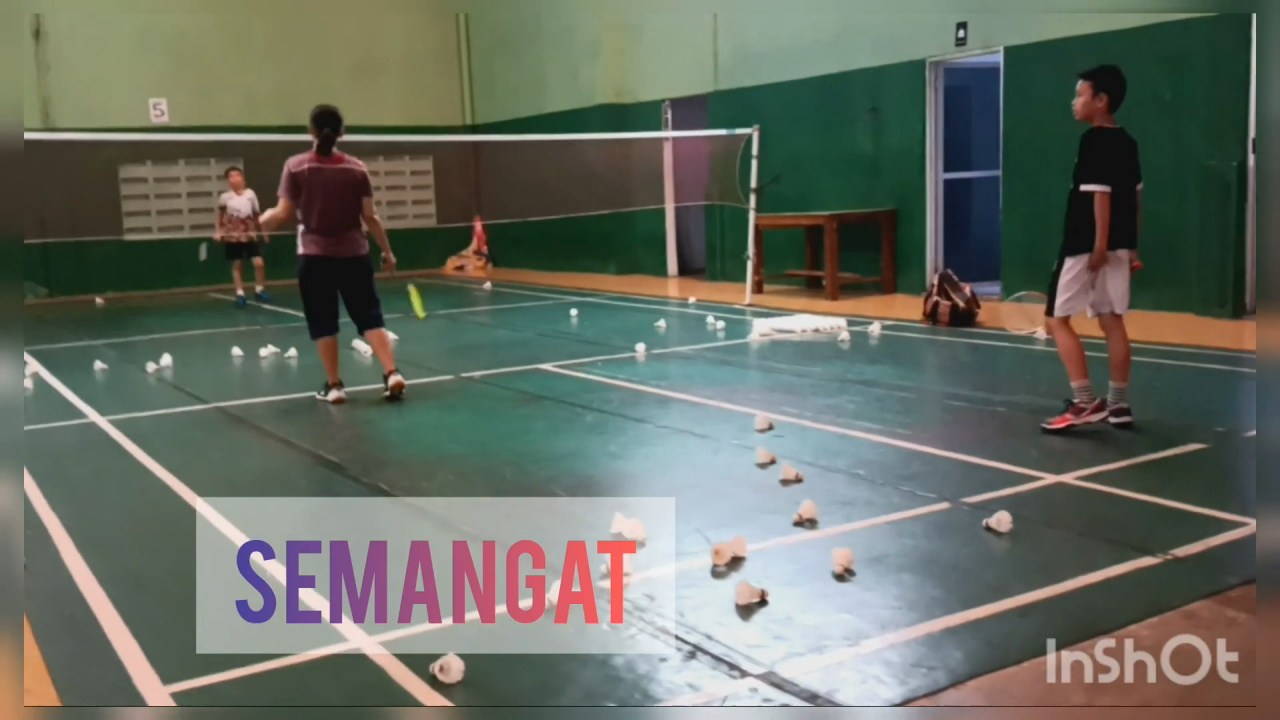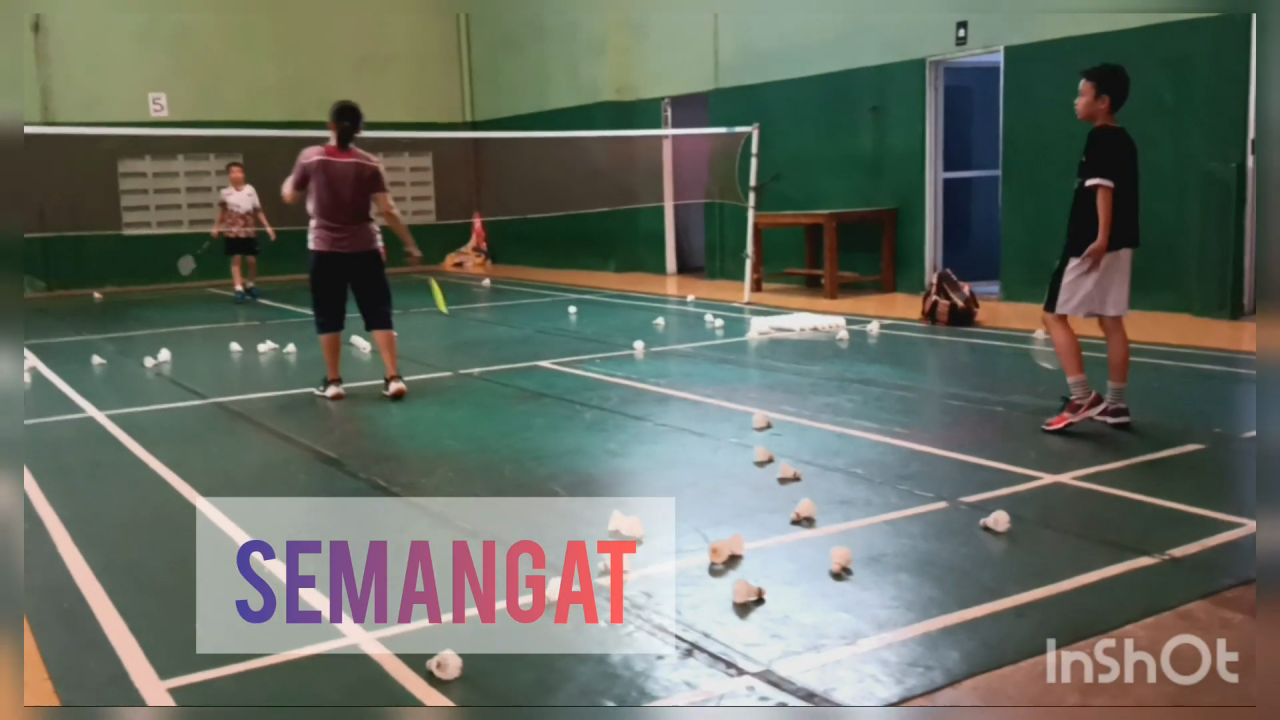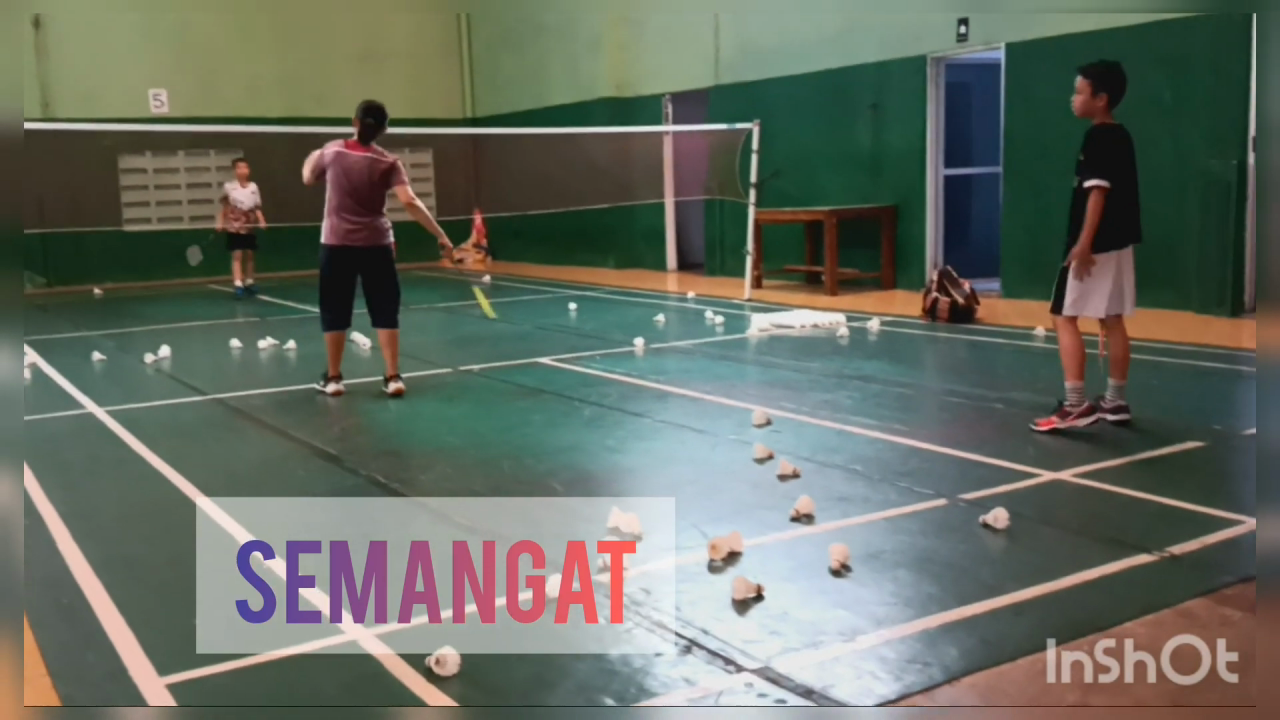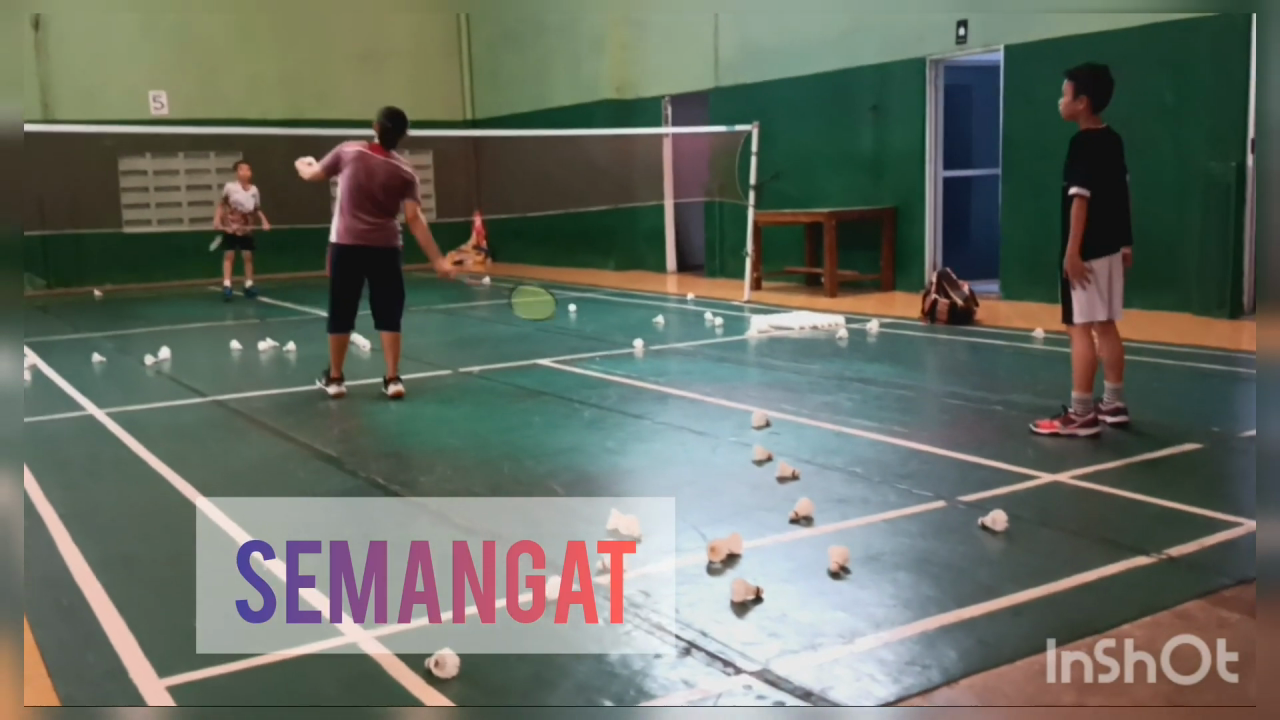
dt=0.2s
person 1, frame 1
left shoulder: (1093, 139)
right shoulder: (1127, 142)
left elbow: (1100, 195)
right elbow: (1135, 197)
left wrist: (1100, 244)
right wrist: (1130, 247)
left hip: (1085, 247)
right hip: (1119, 246)
left knee: (1057, 320)
right knee: (1111, 322)
left ankle: (1085, 402)
right ankle: (1118, 403)
person 1, frame 2
left shoulder: (1100, 138)
right shoulder: (1124, 141)
left elbow: (1103, 190)
left wrist: (1101, 238)
left hip: (1091, 246)
right hip: (1120, 246)
left knee: (1054, 316)
right knee: (1112, 323)
left ankle: (1082, 397)
right ankle: (1115, 404)
person 1, frame 3
left shoulder: (1097, 137)
right shoulder: (1121, 137)
left elbow: (1097, 191)
left wrist: (1084, 242)
left hip: (1096, 245)
right hip: (1119, 243)
left knee: (1065, 320)
right knee: (1113, 322)
left ankle: (1076, 404)
right ankle: (1116, 401)
person 1, frame 4
left shoulder: (1082, 143)
right shoulder: (1111, 140)
left elbow: (1080, 200)
left wrist: (1071, 251)
right wrist: (1125, 244)
left hip: (1088, 251)
right hip: (1111, 246)
left knee: (1080, 329)
right knee: (1105, 325)
left ankle: (1081, 414)
right ankle: (1114, 404)
person 2, frame 1
left shoulder: (296, 166)
right shoulder: (356, 168)
left elbow: (284, 213)
right elbow: (370, 217)
left wrist: (265, 218)
right wrist: (387, 251)
left hip: (315, 255)
right hip: (354, 254)
left knee: (323, 322)
right knee: (369, 315)
left ankle: (333, 386)
right ankle: (392, 373)
person 2, frame 2
left shoulder: (310, 157)
right shoulder: (370, 164)
left elbow: (290, 194)
right elbow: (387, 210)
left wrist: (288, 185)
right wrist: (410, 244)
left hip: (325, 249)
right hip: (365, 249)
left knee: (329, 318)
right knee: (378, 313)
left ankle: (332, 382)
right ankle: (393, 378)
person 2, frame 3
left shoulder: (331, 151)
right shoulder: (388, 162)
left elbow: (309, 179)
right elbow: (409, 201)
left wrist: (311, 158)
right wrist: (440, 235)
left hip: (336, 243)
right hip: (376, 244)
left knee: (335, 313)
right knee: (384, 311)
left ankle: (332, 378)
right ankle: (393, 377)
person 2, frame 4
left shoulder: (350, 150)
right shoulder: (404, 171)
left elbow: (313, 174)
right elbow: (414, 218)
left wrist: (301, 164)
right wrist: (437, 258)
left hip: (347, 244)
right hip: (386, 246)
left knee: (341, 313)
right knee: (388, 315)
left ankle: (334, 379)
right ankle: (393, 379)
